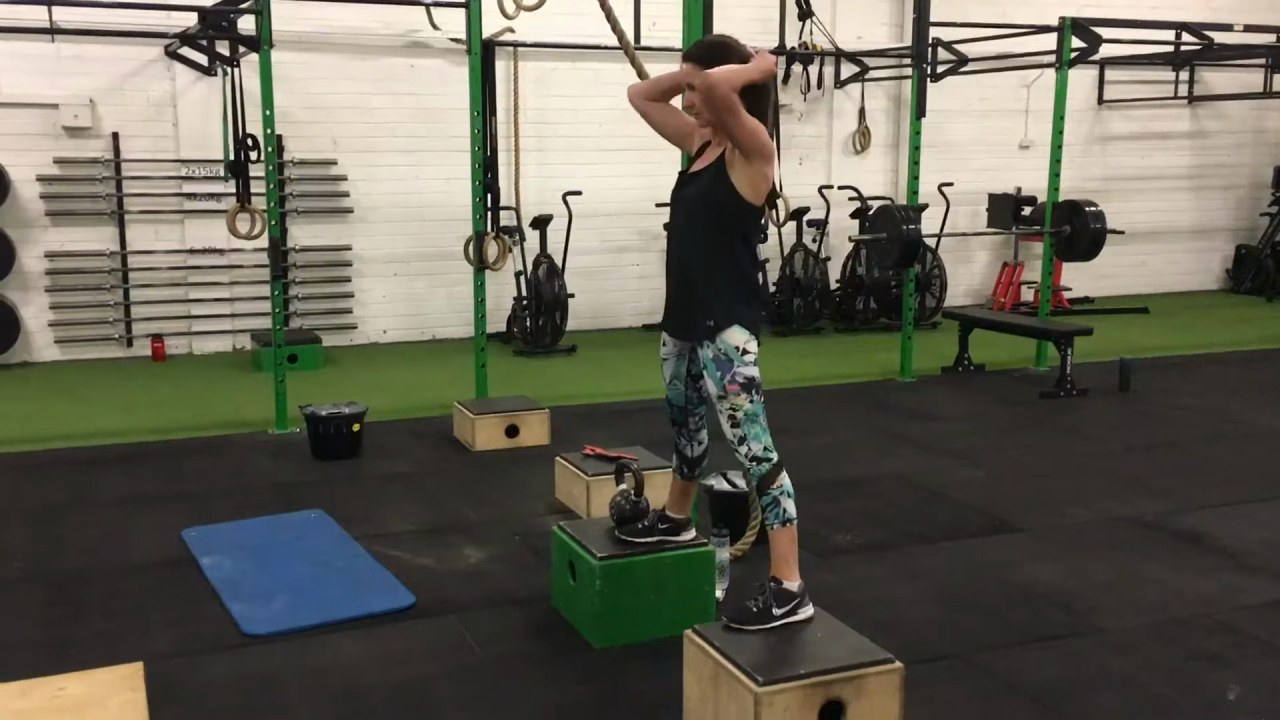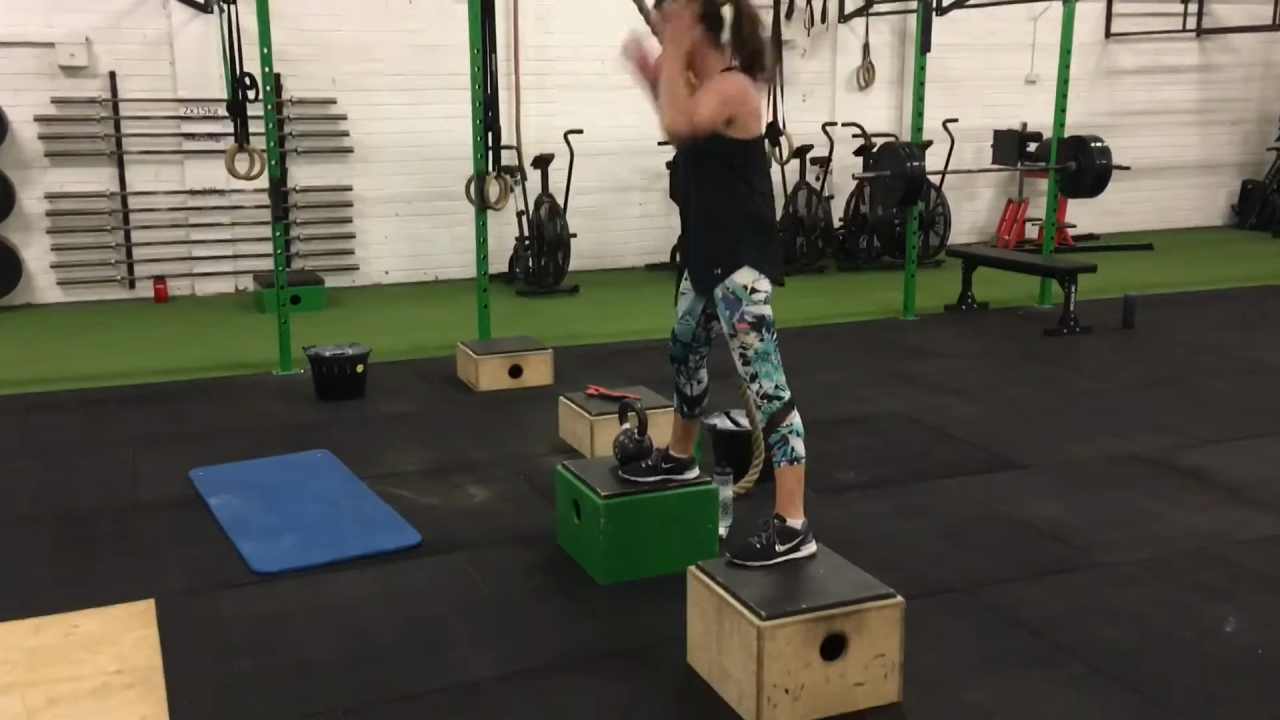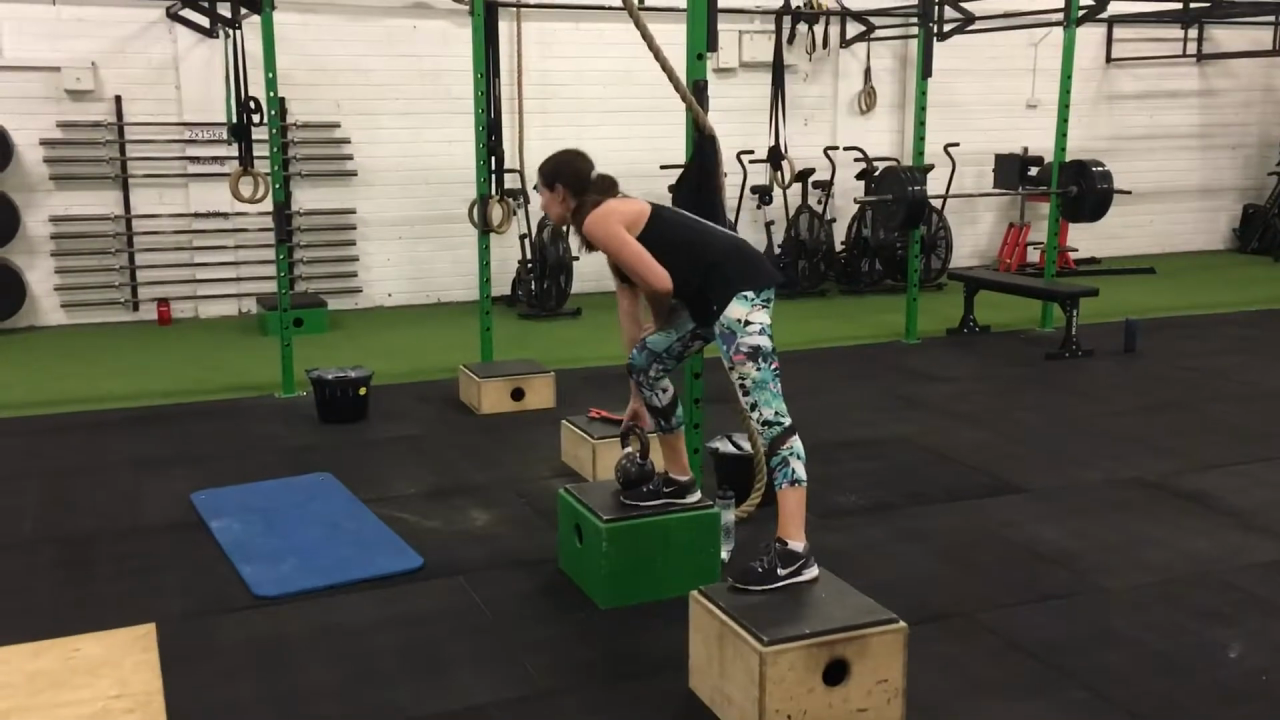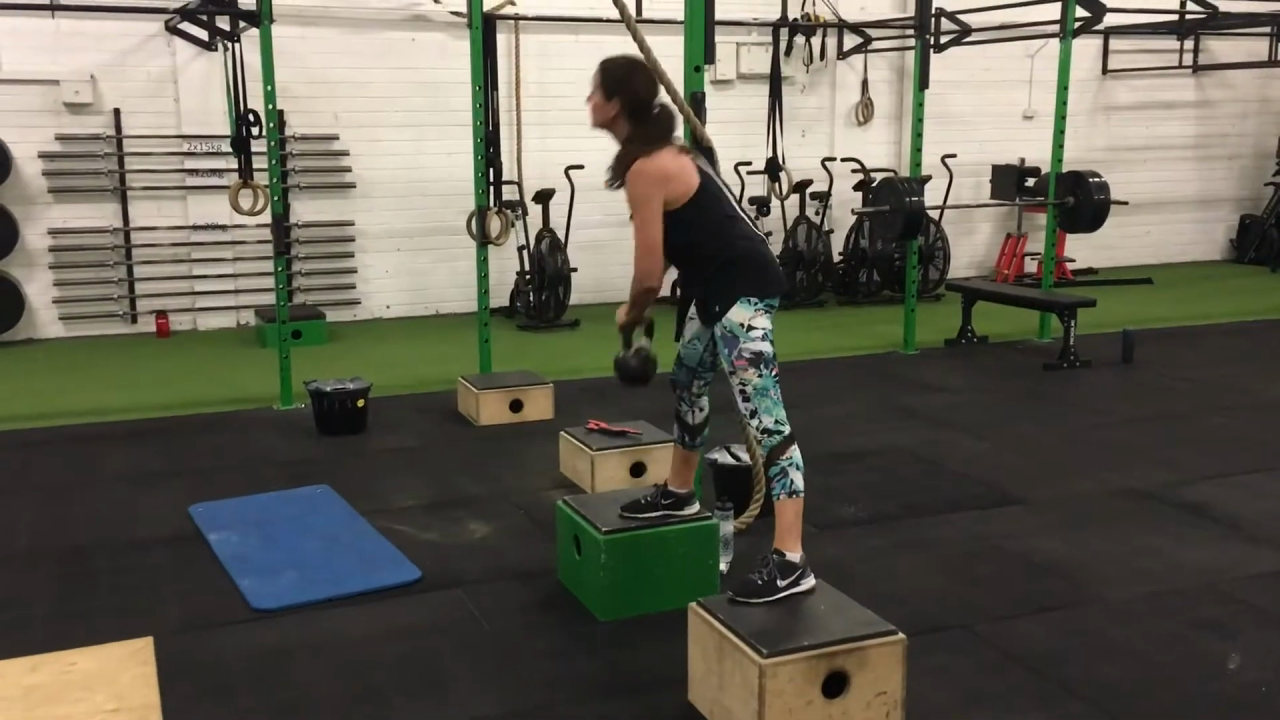
dt=0.7s
person 1, frame 1
left shoulder: (752, 146)
right shoulder: (702, 140)
left elbow: (712, 91)
right elbow: (639, 95)
left wrist: (756, 68)
right wrist: (696, 73)
left hip: (726, 322)
right hip: (685, 314)
left knee: (753, 448)
right knee: (684, 422)
left ankle: (789, 590)
right ankle: (676, 518)
person 1, frame 2
left shoulder: (732, 86)
right shoulder: (711, 83)
left elbow: (675, 126)
right elbow: (688, 139)
left wrist: (675, 59)
right wrist: (654, 72)
left hip: (744, 260)
right hip: (709, 255)
left knee: (765, 387)
right knee: (684, 352)
left ankle: (793, 527)
right ankle: (678, 457)
person 1, frame 3
left shoulder: (598, 221)
right shoulder: (613, 219)
left elbow: (659, 284)
right elbow: (632, 311)
left wrist: (662, 323)
right wrist: (638, 397)
left hip: (739, 286)
right hip: (707, 293)
left knee: (765, 409)
right knee: (646, 362)
left ankle: (793, 551)
right ankle: (678, 478)
person 1, frame 4
left shoulder: (644, 169)
right shoulder: (657, 152)
left elbow: (648, 274)
left wrist: (631, 315)
right wrist: (640, 306)
left hip: (742, 290)
right hip: (715, 284)
left knee: (763, 418)
right knee: (688, 379)
left ankle: (791, 562)
right ankle: (679, 492)
